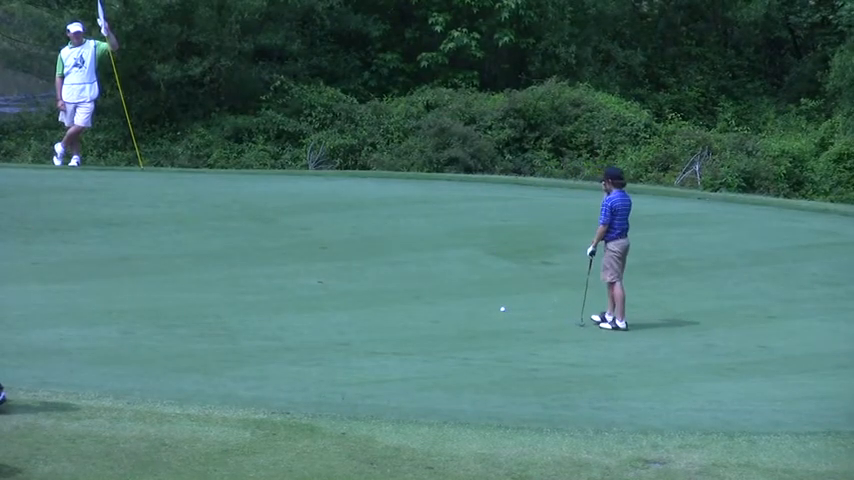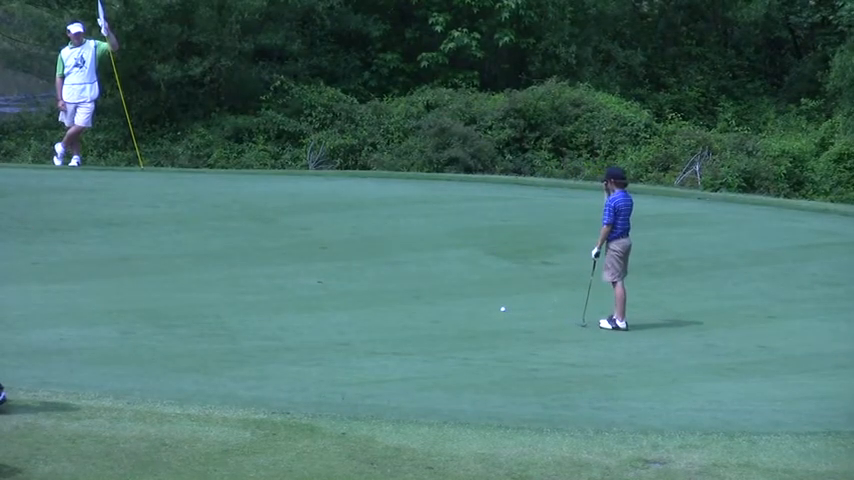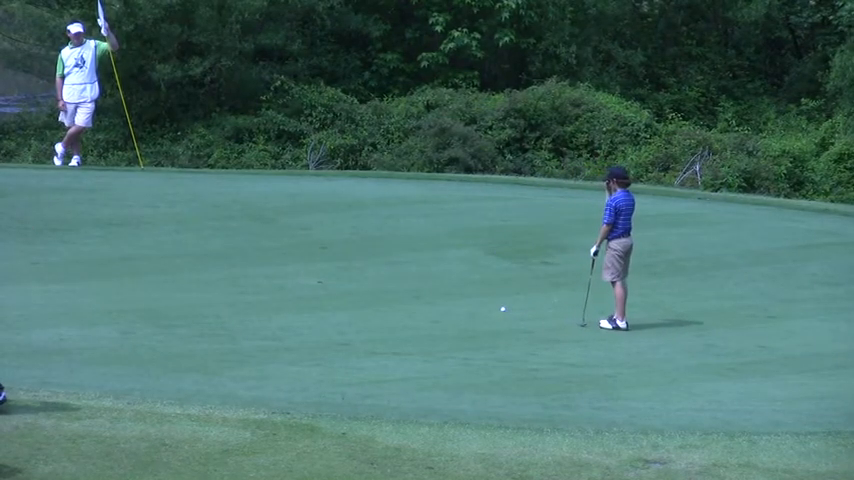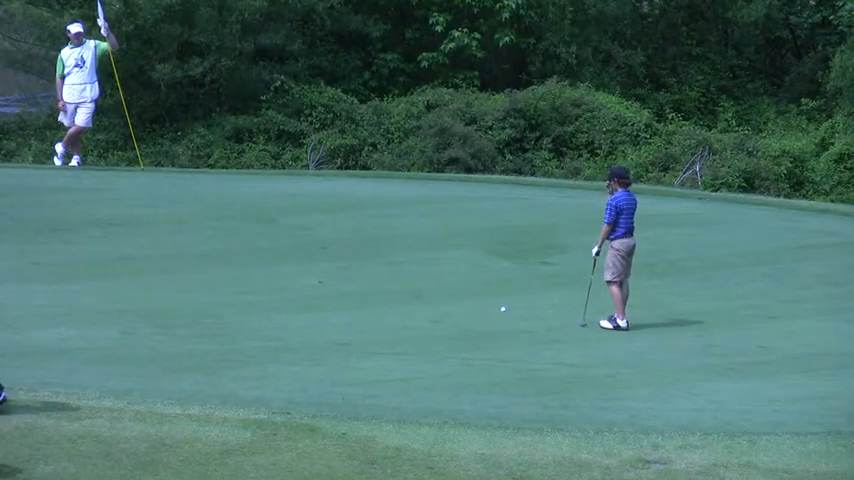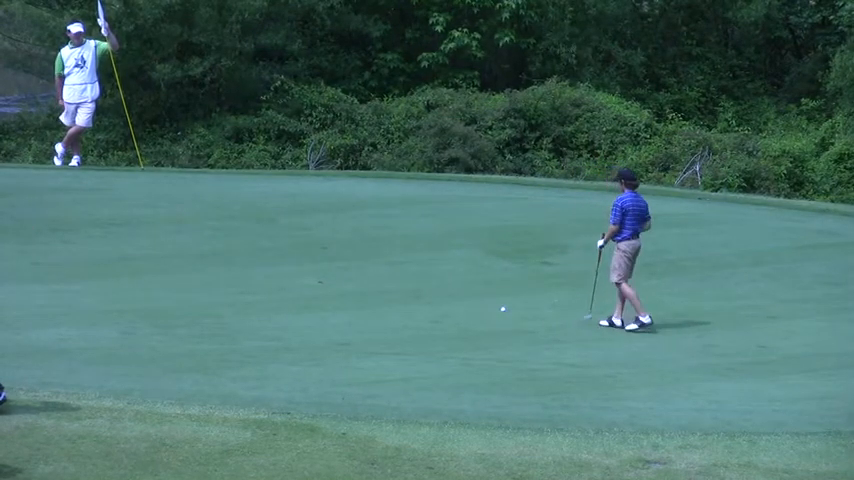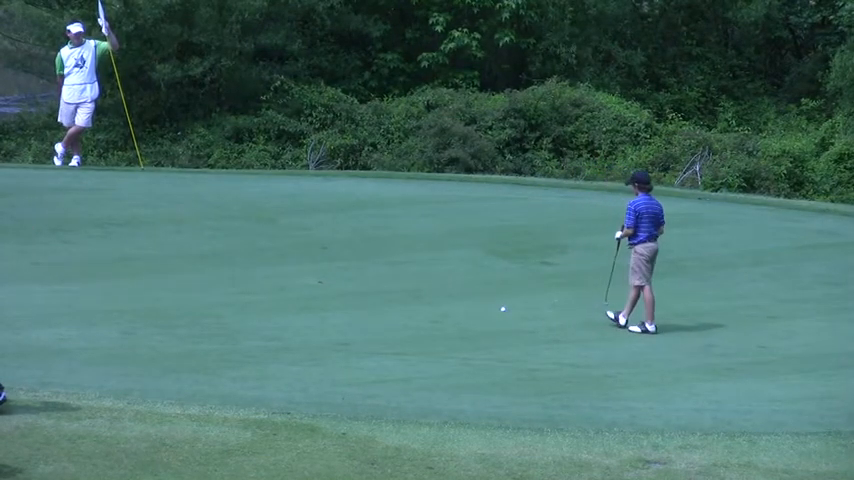
dt=0.3s
person 1, frame 1
left shoulder: (610, 200)
right shoulder: (626, 198)
left elbow: (603, 226)
left wrist: (593, 245)
right wrist: (606, 193)
left hip: (613, 243)
right hip: (623, 241)
left knee: (615, 282)
right knee: (612, 280)
left ankle: (620, 321)
right ankle: (609, 315)
person 1, frame 2
left shoulder: (612, 201)
right shoulder: (627, 198)
left elbow: (607, 227)
left wrist: (597, 247)
right wrist: (607, 193)
left hip: (615, 243)
right hip: (625, 241)
left knee: (617, 281)
right knee: (618, 280)
left ankle: (620, 321)
right ankle: (617, 316)
person 1, frame 3
left shoulder: (614, 200)
right shoulder: (630, 198)
left elbow: (607, 226)
left wrist: (596, 245)
right wrist: (608, 191)
left hip: (616, 242)
right hip: (627, 240)
left knee: (617, 281)
right knee: (621, 280)
left ankle: (621, 321)
right ankle: (618, 316)
person 1, frame 4
left shoulder: (614, 200)
right shoulder: (632, 198)
left elbow: (608, 226)
left wrist: (598, 245)
right wrist: (611, 193)
left hip: (618, 243)
right hip: (630, 241)
left knee: (612, 281)
right knee: (622, 280)
left ankle: (621, 319)
right ankle: (618, 316)
person 1, frame 5
left shoulder: (620, 201)
right shoulder: (642, 201)
left elbow: (614, 227)
right elbow: (647, 225)
left wrist: (603, 241)
left hip: (623, 244)
right hip: (635, 242)
left knee: (620, 282)
right knee: (623, 281)
left ankle: (643, 316)
right ankle: (617, 318)
person 1, frame 6
left shoulder: (634, 204)
right shoulder: (657, 204)
left elbow: (629, 231)
right elbow: (661, 230)
left wrist: (619, 234)
left hip: (641, 247)
right hip: (653, 245)
left knee: (644, 285)
right knee: (636, 283)
left ankle: (650, 324)
right ankle: (623, 316)
person 2, frame 1
left shoulder: (93, 46)
right shoulder: (63, 52)
left elbow: (114, 47)
right elbow: (59, 77)
left wrist: (107, 32)
right wrist: (59, 99)
left hip: (86, 97)
right hip: (68, 97)
left knee: (79, 127)
right knee: (72, 129)
left ankle: (61, 147)
right ankle: (76, 156)
person 2, frame 2
left shoulder: (93, 46)
right shoulder: (64, 53)
left elbow: (114, 47)
right elbow: (59, 77)
left wrist: (107, 32)
right wrist: (59, 99)
left hip: (87, 97)
right hip: (69, 97)
left knee: (80, 127)
right knee: (71, 128)
left ankle: (61, 147)
right ankle: (76, 156)
person 2, frame 3
left shoulder: (93, 46)
right shoulder: (64, 53)
left elbow: (114, 47)
right elbow: (59, 77)
left wrist: (107, 32)
right wrist: (59, 99)
left hip: (87, 96)
right hip: (69, 97)
left knee: (80, 127)
right knee: (72, 128)
left ankle: (62, 147)
right ankle: (76, 156)
person 2, frame 4
left shoulder: (93, 46)
right shoulder: (64, 53)
left elbow: (114, 47)
right elbow: (59, 77)
left wrist: (107, 32)
right wrist: (60, 99)
left hip: (87, 96)
right hip: (69, 97)
left knee: (80, 127)
right knee: (72, 128)
left ankle: (62, 147)
right ankle: (76, 156)
person 2, frame 5
left shoulder: (93, 46)
right shoulder: (63, 52)
left elbow: (114, 47)
right elbow: (58, 76)
left wrist: (108, 32)
right wrist: (59, 98)
left hip: (88, 96)
right hip: (70, 97)
left knee: (81, 127)
right knee: (72, 128)
left ankle: (62, 147)
right ankle: (76, 156)
person 2, frame 6
left shoulder: (93, 46)
right shoulder: (63, 53)
left elbow: (114, 47)
right elbow: (60, 76)
left wrist: (108, 32)
right wrist: (62, 94)
left hip: (87, 96)
right hip: (69, 97)
left knee: (80, 127)
right knee: (71, 128)
left ankle: (61, 147)
right ankle: (76, 156)
